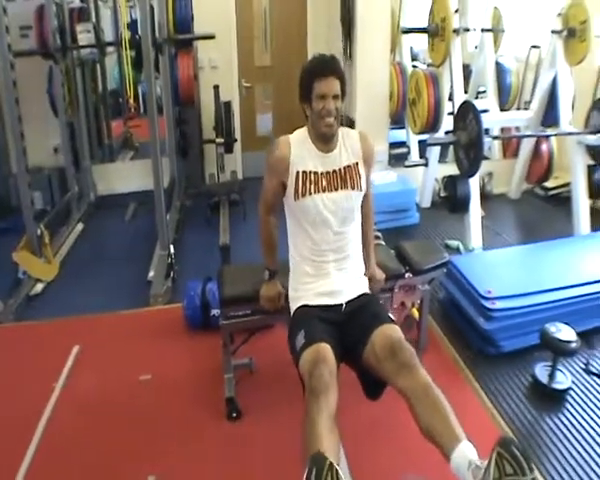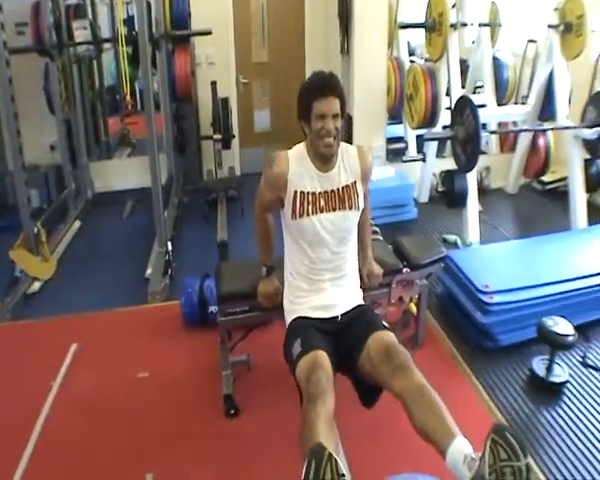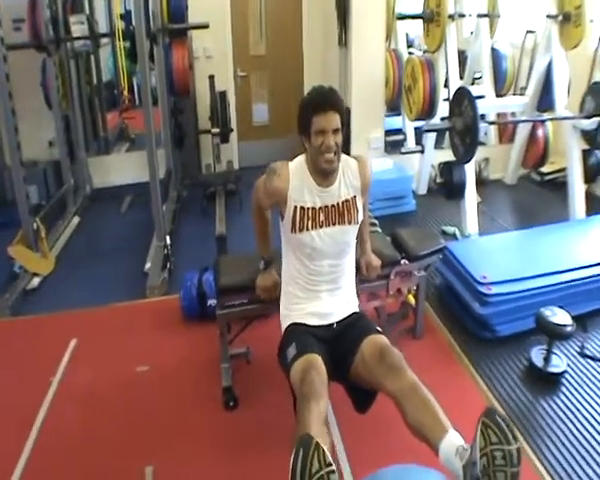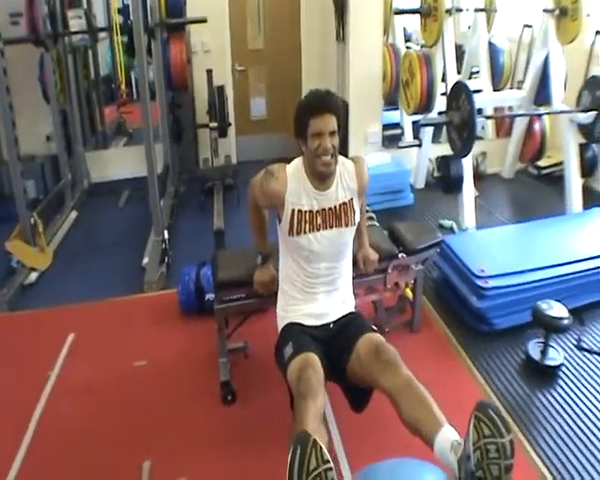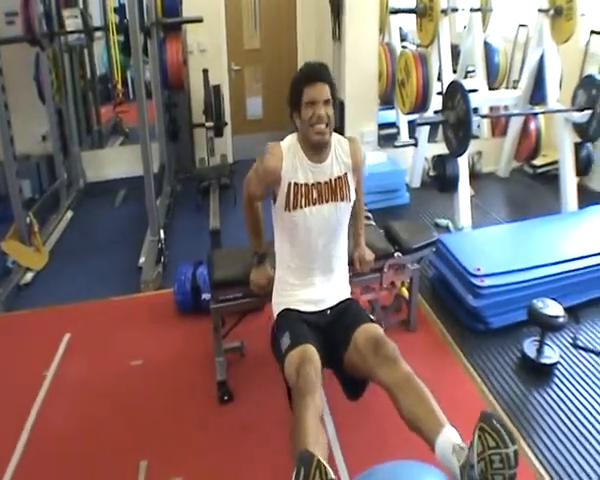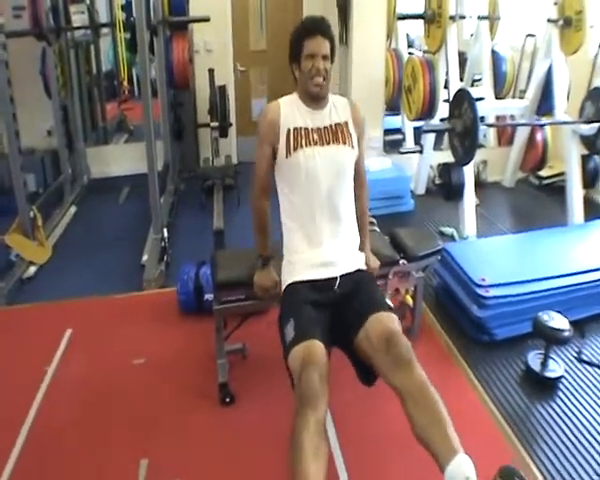
dt=0.3s
person 1, frame 1
left shoulder: (362, 146)
right shoulder: (284, 153)
right elbow: (266, 212)
right wrist: (270, 276)
left hip: (356, 292)
right hip: (310, 300)
left knee: (402, 357)
right knee: (321, 378)
person 1, frame 2
left shoulder: (360, 161)
right shoulder: (282, 169)
right elbow: (262, 211)
right wrist: (268, 273)
left hip: (351, 304)
right hip: (306, 313)
left knee: (398, 361)
right knee: (318, 381)
person 1, frame 3
left shoulder: (359, 171)
right shoulder: (281, 180)
right elbow: (258, 205)
right wrist: (266, 265)
left hip: (346, 312)
right hip: (301, 319)
left knee: (391, 362)
right knee: (311, 381)
person 1, frame 4
left shoulder: (357, 172)
right shoulder: (279, 183)
right elbow: (253, 198)
right wrist: (264, 261)
left hip: (343, 311)
right hip: (299, 320)
left knee: (386, 359)
right knee: (308, 380)
person 1, frame 5
left shoulder: (352, 153)
right shoulder: (275, 161)
right elbow: (250, 198)
right wrist: (260, 260)
left hip: (339, 298)
right hip: (294, 306)
left knee: (384, 352)
right knee: (307, 376)
person 1, frame 6
left shoulder: (351, 112)
right shoulder: (276, 115)
right elbow: (260, 192)
right wrist: (264, 261)
left hip: (352, 269)
right hip: (303, 276)
left knee: (399, 354)
right knee: (312, 384)
